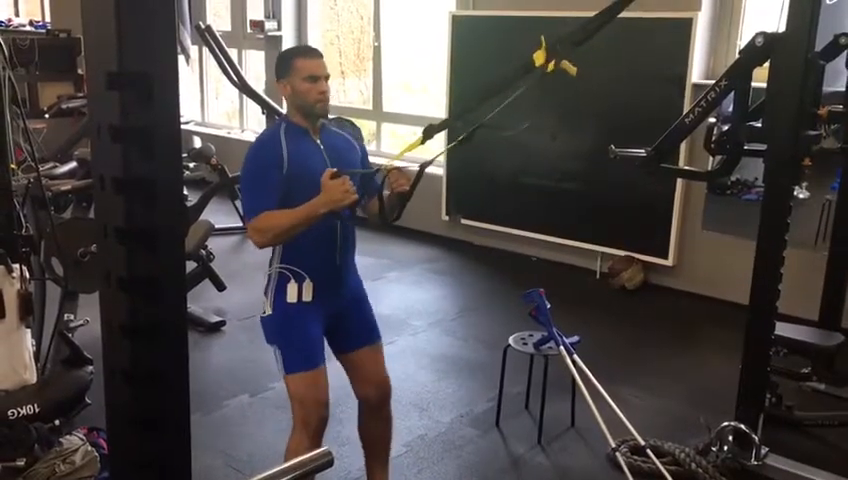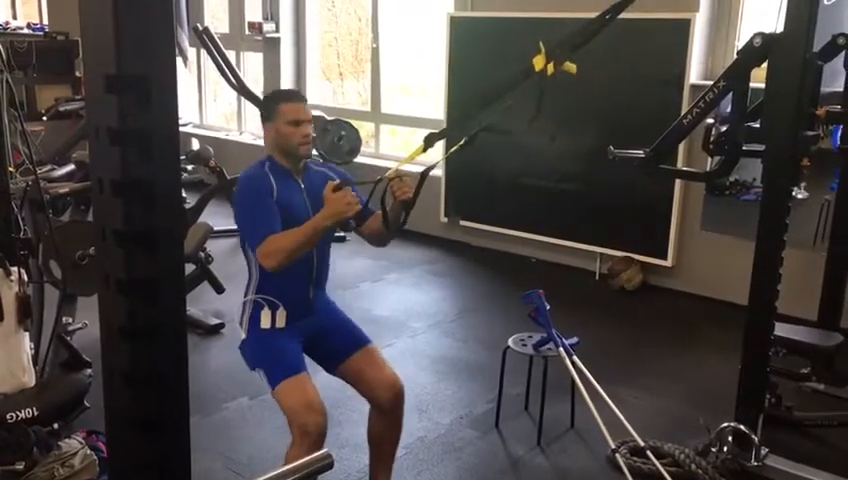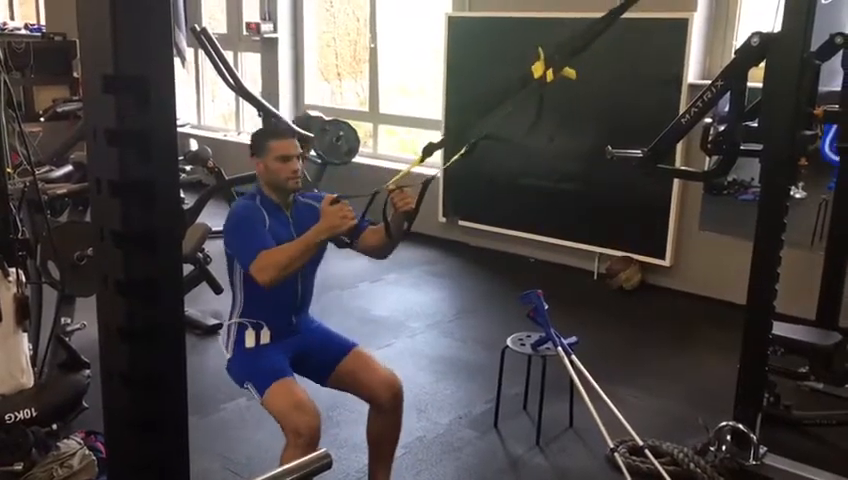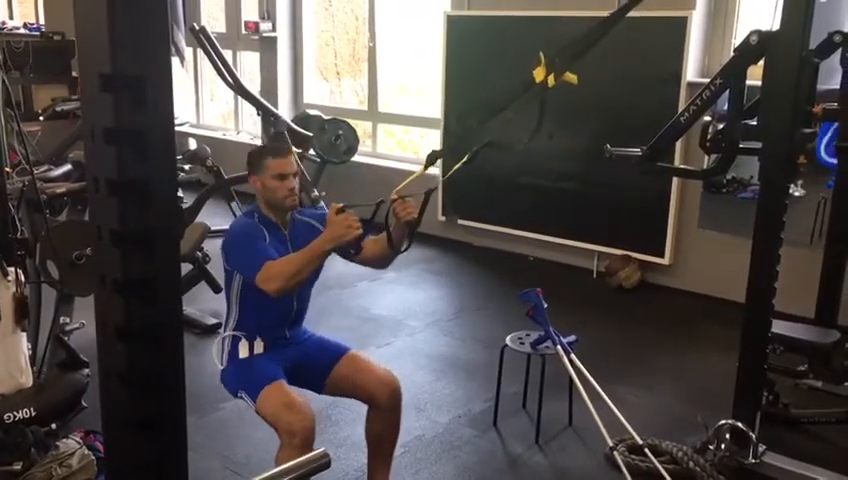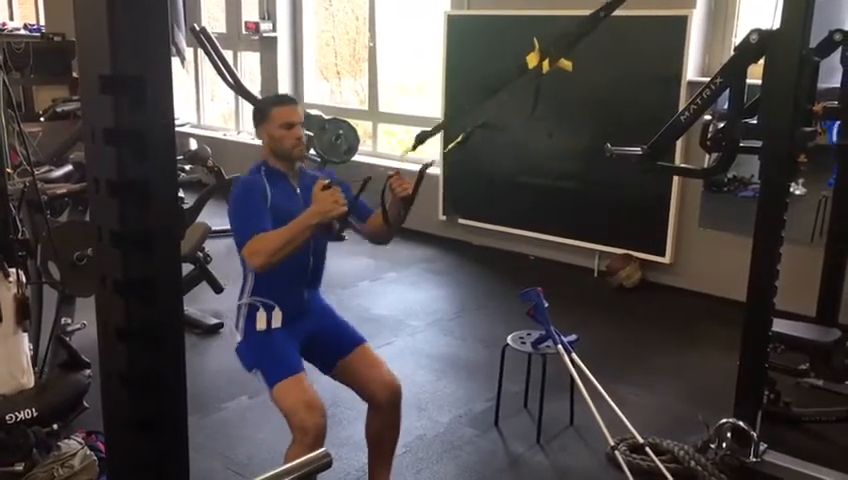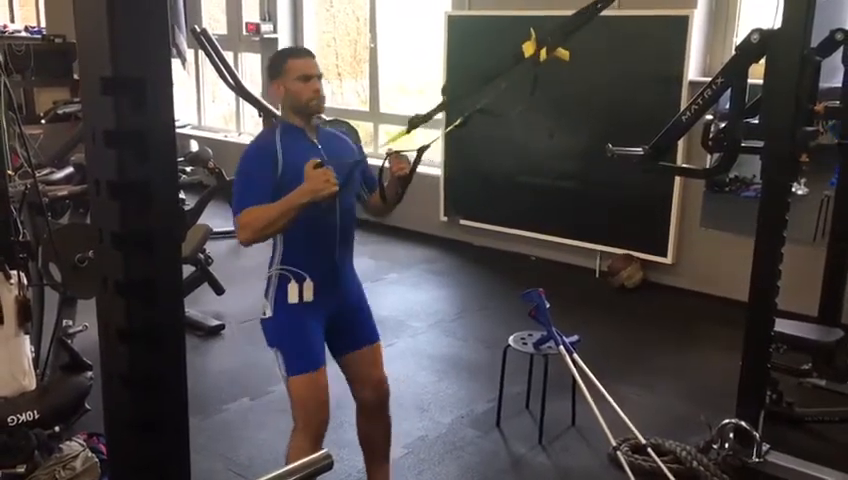
dt=0.4s
person 1, frame 1
left shoulder: (347, 142)
right shoulder: (268, 149)
left elbow: (375, 211)
right elbow: (260, 232)
left wrist: (396, 194)
right wrist: (322, 204)
left hip: (345, 285)
right hip: (294, 294)
left knee: (377, 392)
right knee: (312, 416)
person 1, frame 2
left shoulder: (328, 177)
right shoulder: (255, 184)
left elbow: (377, 235)
right elbow: (271, 257)
left wrist: (397, 206)
right wrist: (327, 217)
left hip: (319, 309)
right hip: (270, 319)
left knee: (389, 392)
right knee: (311, 423)
person 1, frame 3
left shoulder: (315, 205)
right shoulder: (245, 215)
left elbow: (376, 247)
right elbow: (265, 272)
left wrist: (399, 218)
right wrist: (323, 231)
left hip: (303, 328)
right hip: (254, 340)
left knee: (388, 390)
right knee: (305, 425)
person 1, frame 4
left shoulder: (313, 222)
right shoulder: (243, 233)
left elbow: (375, 257)
right elbow: (274, 282)
left wrist: (400, 227)
right wrist: (329, 240)
left hip: (297, 340)
right hip: (249, 352)
left knee: (386, 389)
right knee: (299, 425)
person 1, frame 5
left shoulder: (324, 180)
right shoulder: (250, 190)
left elbow: (377, 233)
right elbow: (256, 257)
left wrist: (397, 203)
right wrist: (313, 215)
left hip: (314, 310)
right hip: (265, 321)
left knee: (386, 392)
right knee: (310, 423)
person 1, frame 6
left shoulder: (343, 142)
right shoulder: (265, 151)
left elbow: (378, 207)
right elbow: (246, 230)
left wrist: (396, 180)
right wrist: (303, 193)
left hip: (345, 286)
right hip: (295, 293)
left knee: (375, 394)
right knee: (312, 419)
